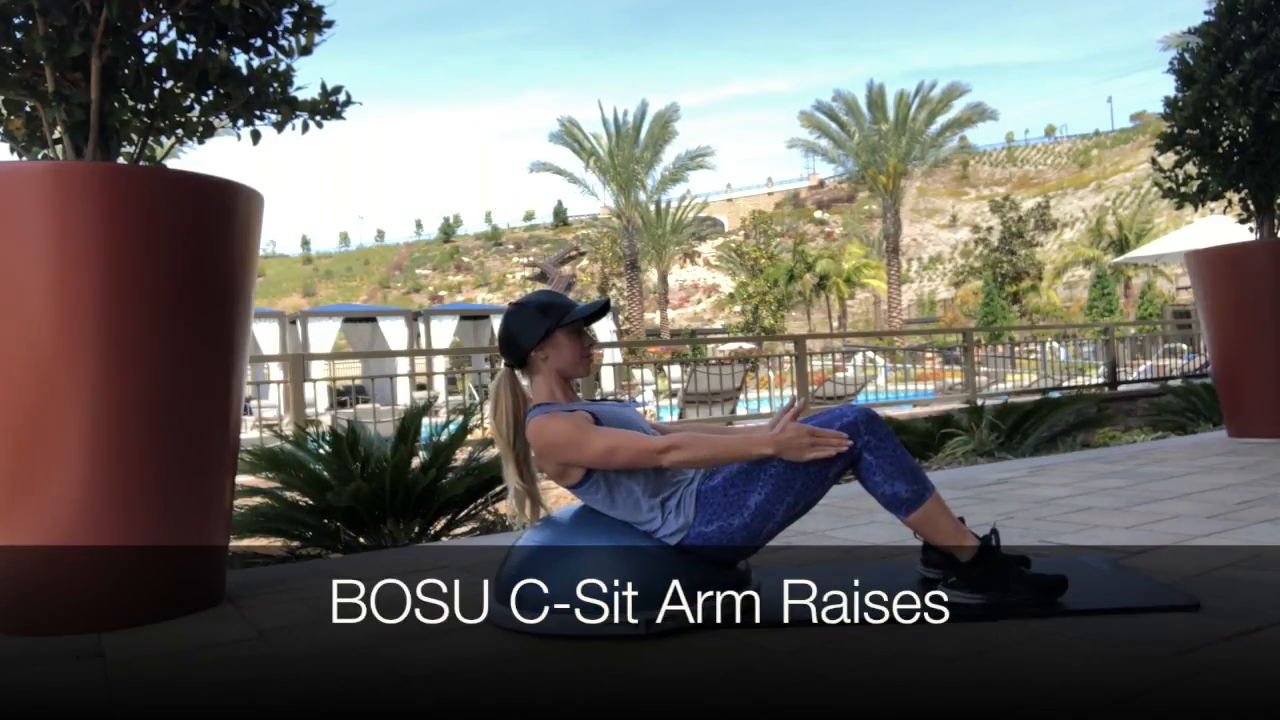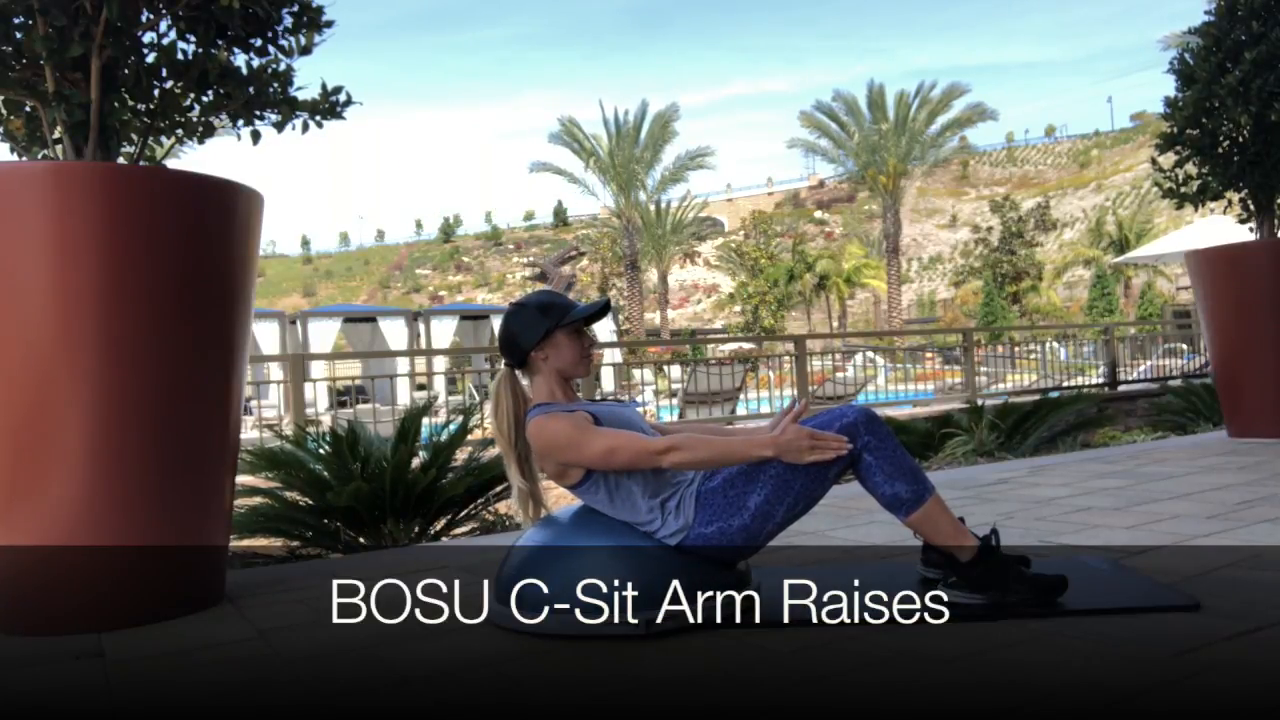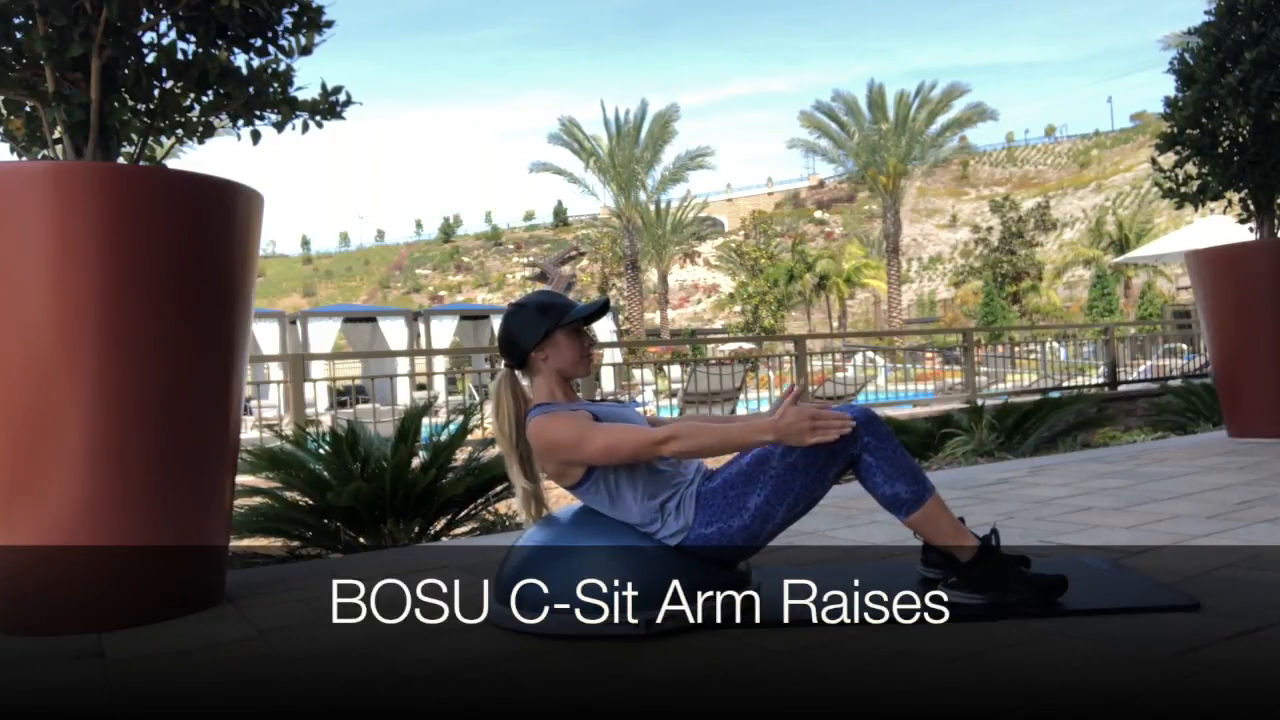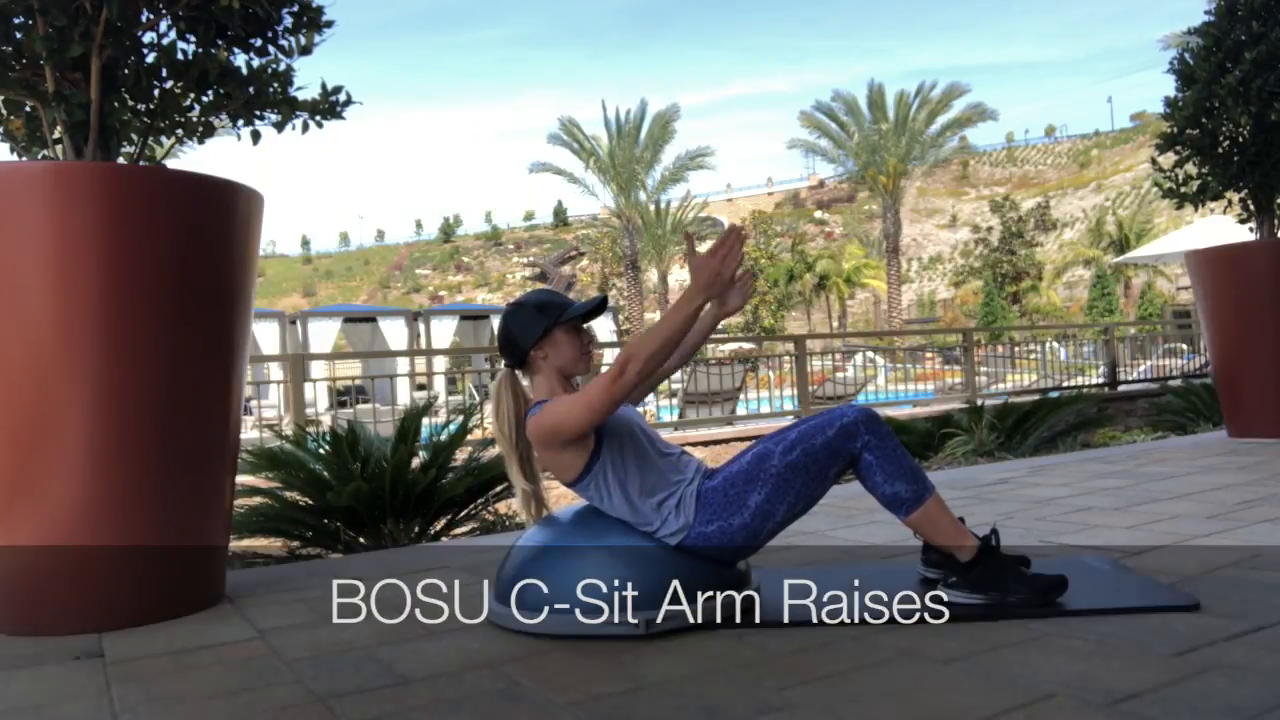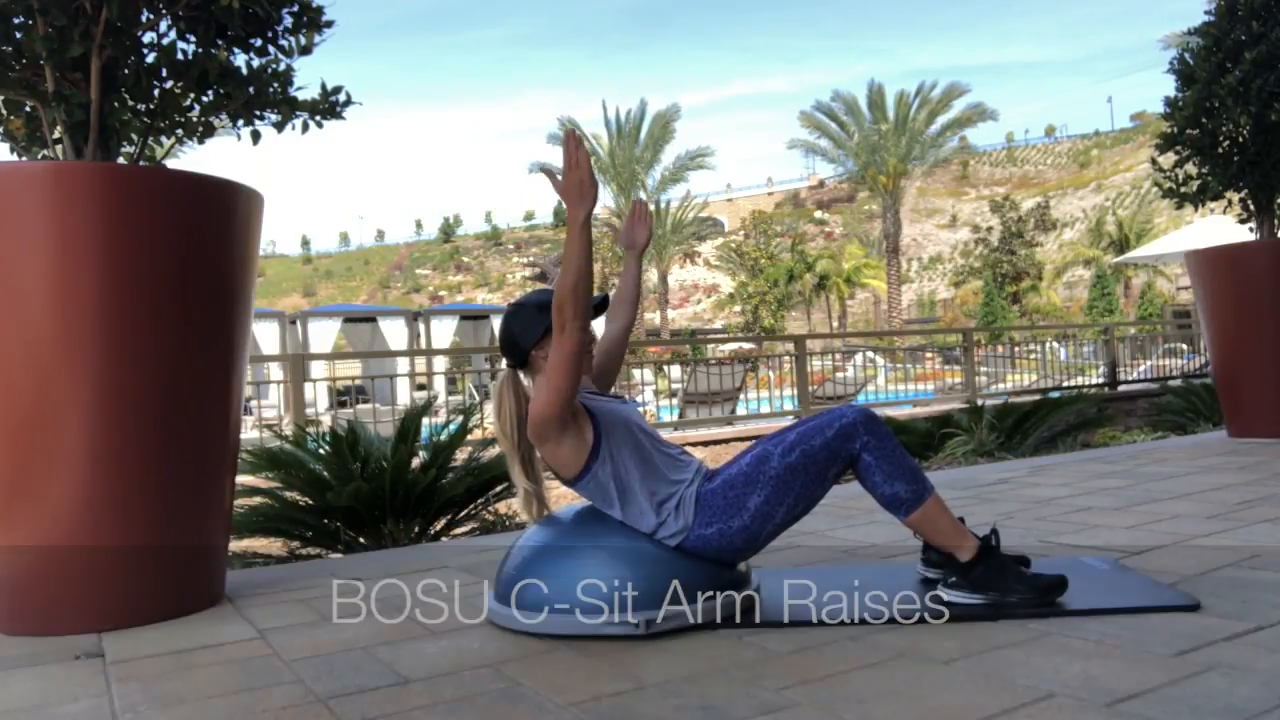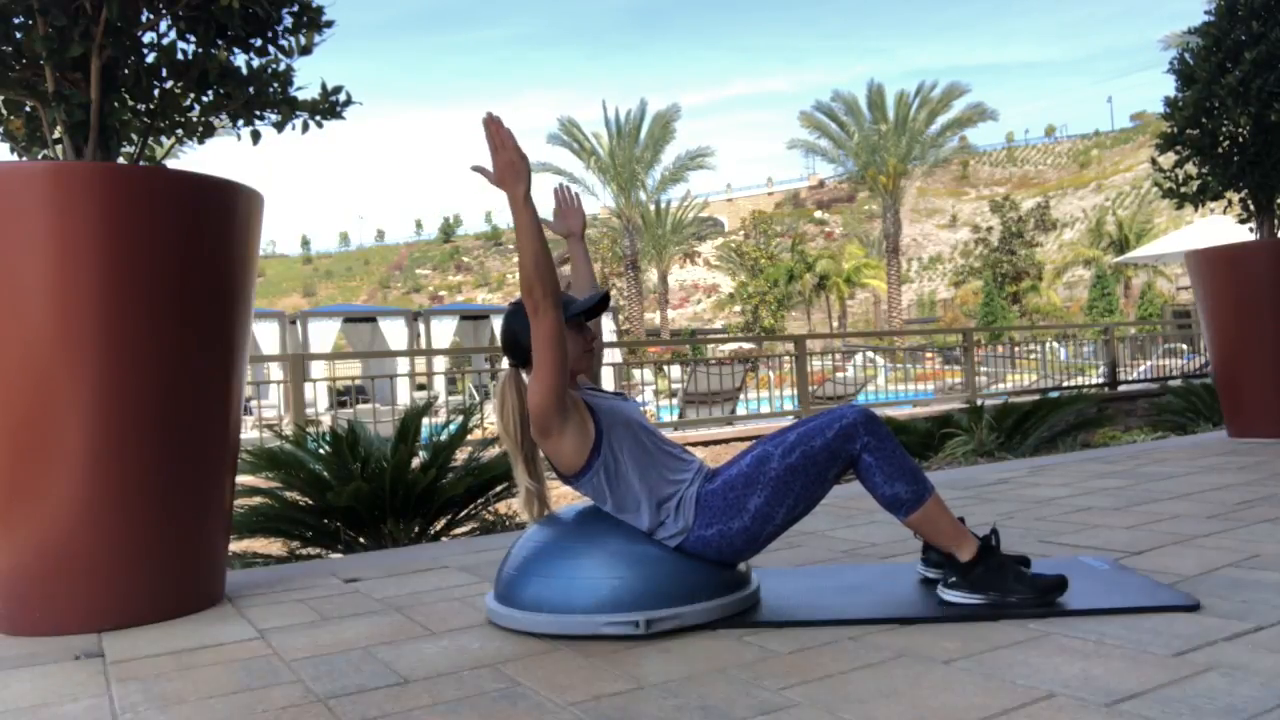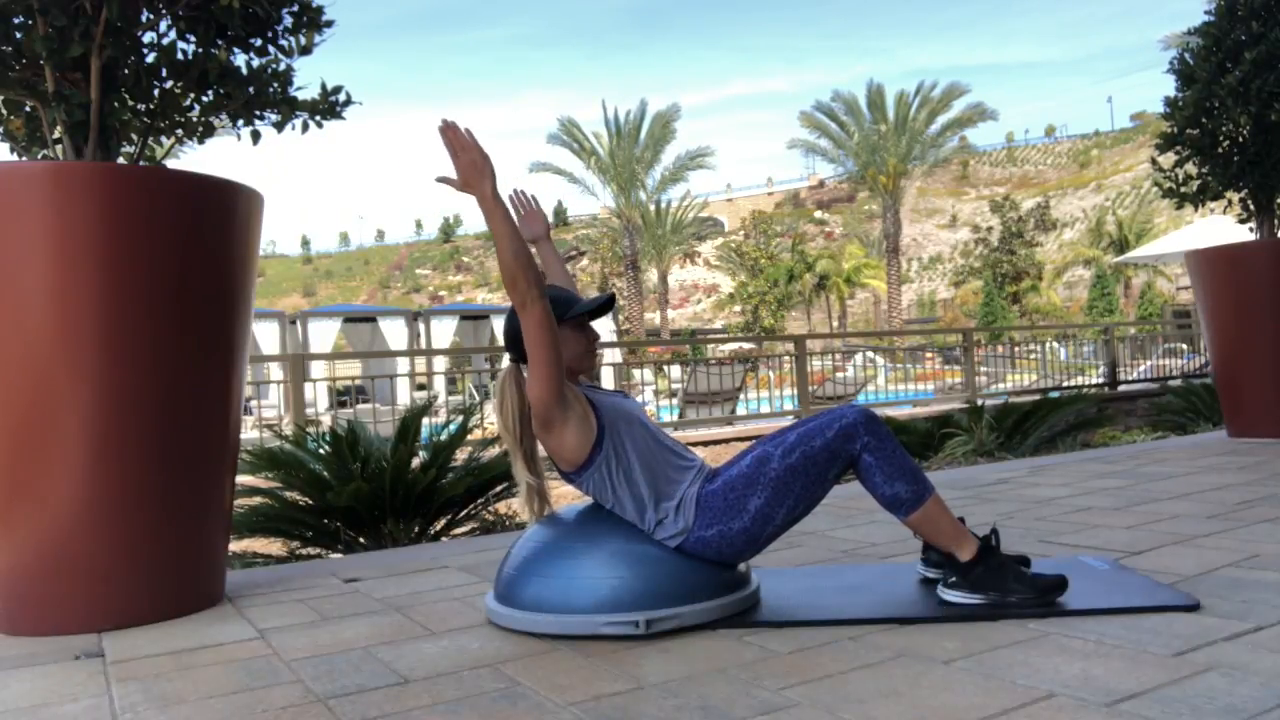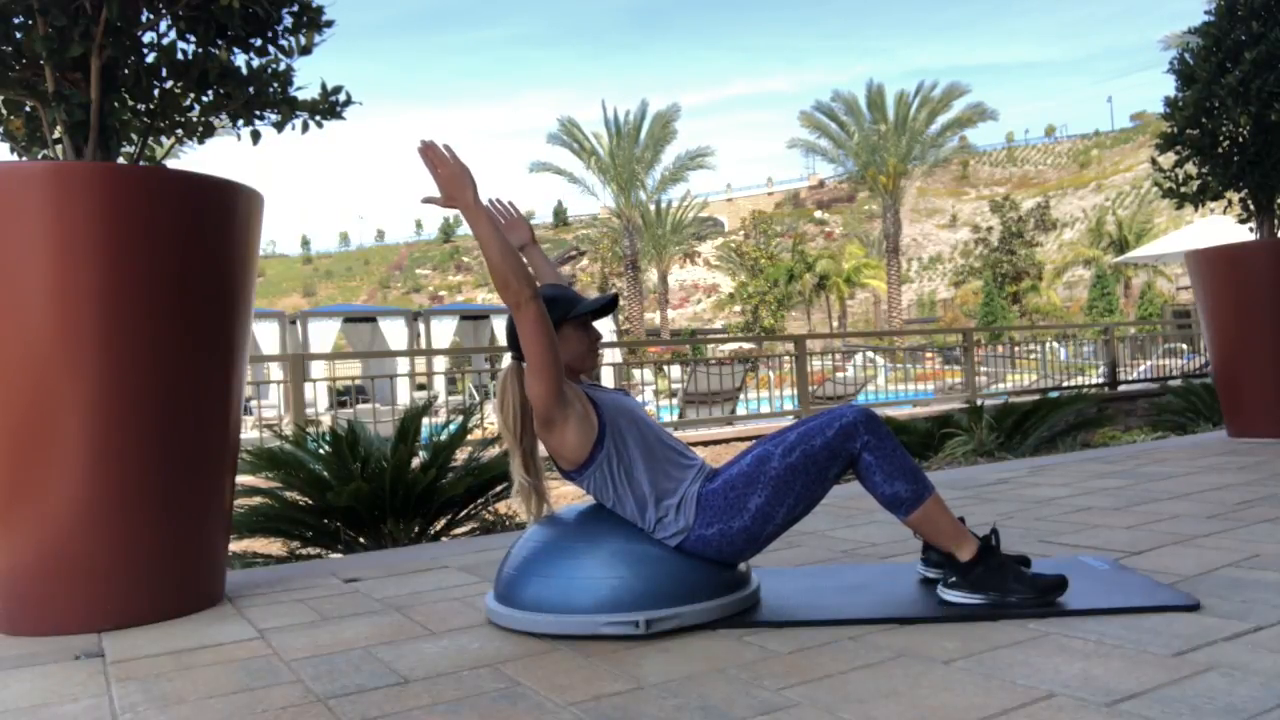
dt=0.2s
person 1, frame 1
left shoulder: (578, 412)
right shoulder: (549, 430)
left elbow: (672, 431)
right elbow: (661, 453)
left wrist: (762, 431)
right wrist: (770, 445)
left hip: (708, 502)
right hip: (704, 521)
left knee: (852, 425)
right knee: (857, 428)
left ankle: (951, 550)
right ankle: (974, 564)
person 1, frame 2
left shoulder: (576, 412)
right shoulder: (548, 430)
left elbow: (671, 431)
right elbow: (661, 454)
left wrist: (761, 432)
right wrist: (769, 447)
left hip: (708, 502)
right hip: (702, 521)
left knee: (852, 425)
right knee: (858, 428)
left ankle: (950, 550)
right ankle: (973, 564)
person 1, frame 3
left shoulder: (577, 414)
right shoulder: (550, 430)
left elbow: (674, 431)
right elbow: (659, 439)
left wrist: (763, 418)
right wrist: (768, 427)
left hip: (707, 499)
right hip: (704, 521)
left knee: (854, 425)
right knee: (857, 431)
left ankle: (951, 552)
right ankle: (975, 566)
person 1, frame 4
left shoulder: (575, 403)
right shoulder: (548, 422)
left elbow: (656, 372)
right elbow: (630, 369)
left wrist: (711, 317)
right wrist: (693, 296)
left hip: (705, 494)
right hip: (701, 524)
left knee: (852, 425)
right knee: (857, 427)
left ankle: (953, 553)
right ankle: (973, 561)
person 1, frame 5
left shoulder: (582, 397)
right shoulder: (550, 419)
left elbow: (619, 326)
right elbow: (569, 321)
left wrist: (634, 255)
right wrist: (579, 215)
left hip: (709, 500)
right hip: (705, 524)
left knee: (851, 427)
right knee: (857, 429)
left ankle: (951, 551)
right ankle: (975, 566)
person 1, frame 6
left shoulder: (579, 398)
right shoulder: (550, 414)
left elbow: (577, 314)
right elbow: (543, 306)
left wrist: (576, 239)
right wrist: (519, 193)
left hip: (710, 501)
right hip: (704, 524)
left knee: (851, 426)
right knee: (858, 430)
left ankle: (949, 551)
right ankle: (974, 566)
person 1, frame 7
left shoulder: (578, 397)
right shoulder: (552, 409)
left elbow: (565, 310)
right elbow: (529, 302)
left wrist: (541, 242)
right wrist: (486, 191)
left hip: (709, 503)
right hip: (706, 525)
left knee: (853, 428)
right knee: (857, 430)
left ankle: (948, 551)
right ankle: (973, 567)
person 1, frame 8
left shoulder: (578, 396)
right shoulder: (555, 410)
left elbow: (561, 309)
right elbow: (525, 305)
left wrist: (530, 247)
right wrist: (470, 205)
left hip: (708, 499)
right hip: (706, 524)
left knee: (853, 427)
right knee: (857, 429)
left ankle: (951, 552)
right ankle: (974, 565)
